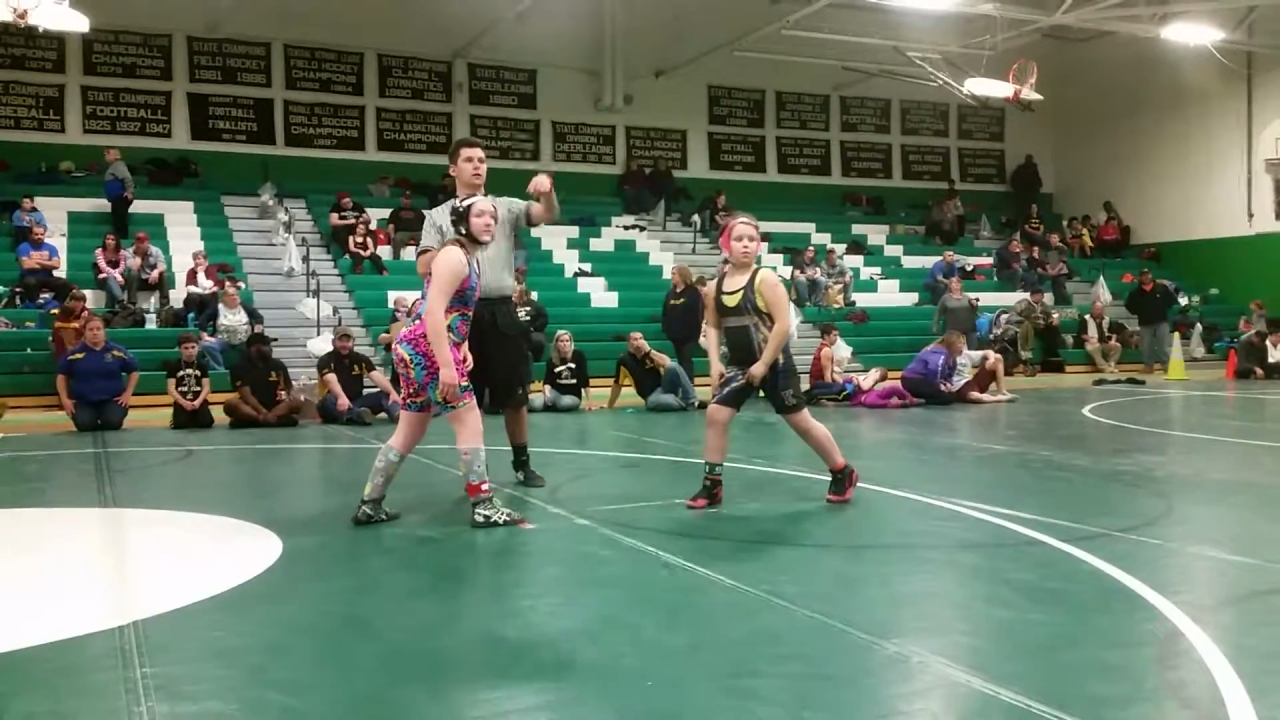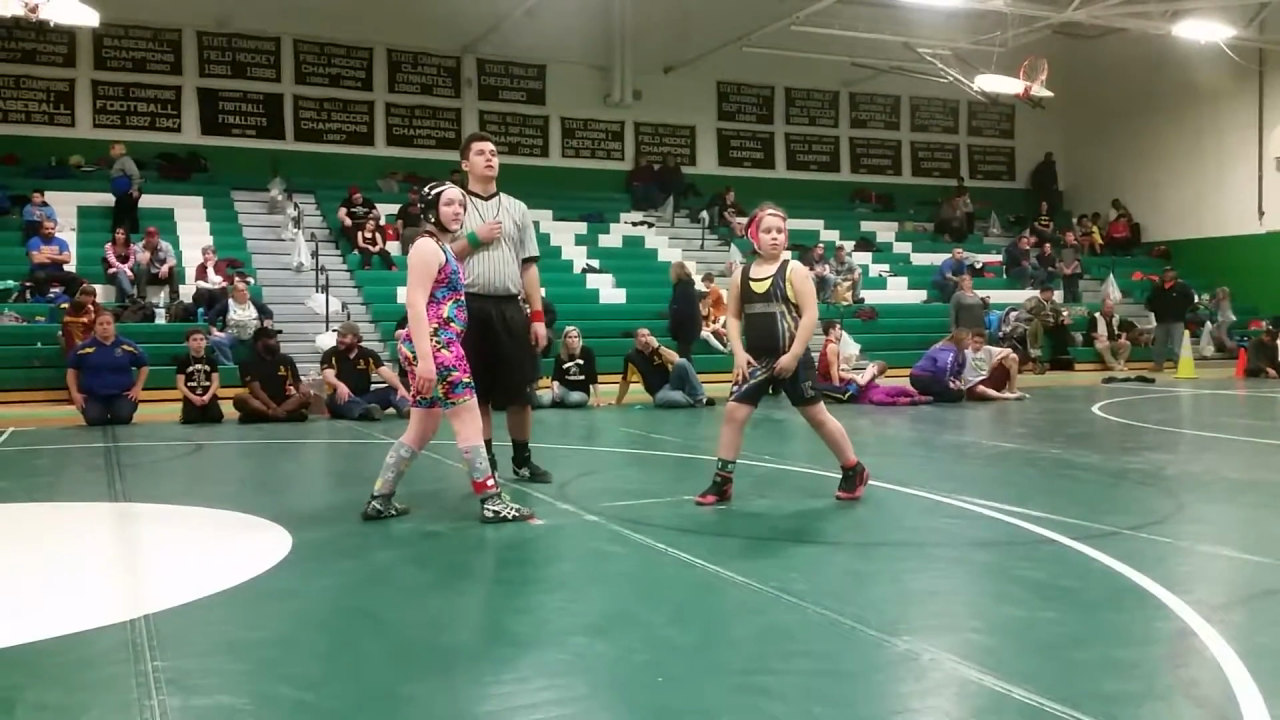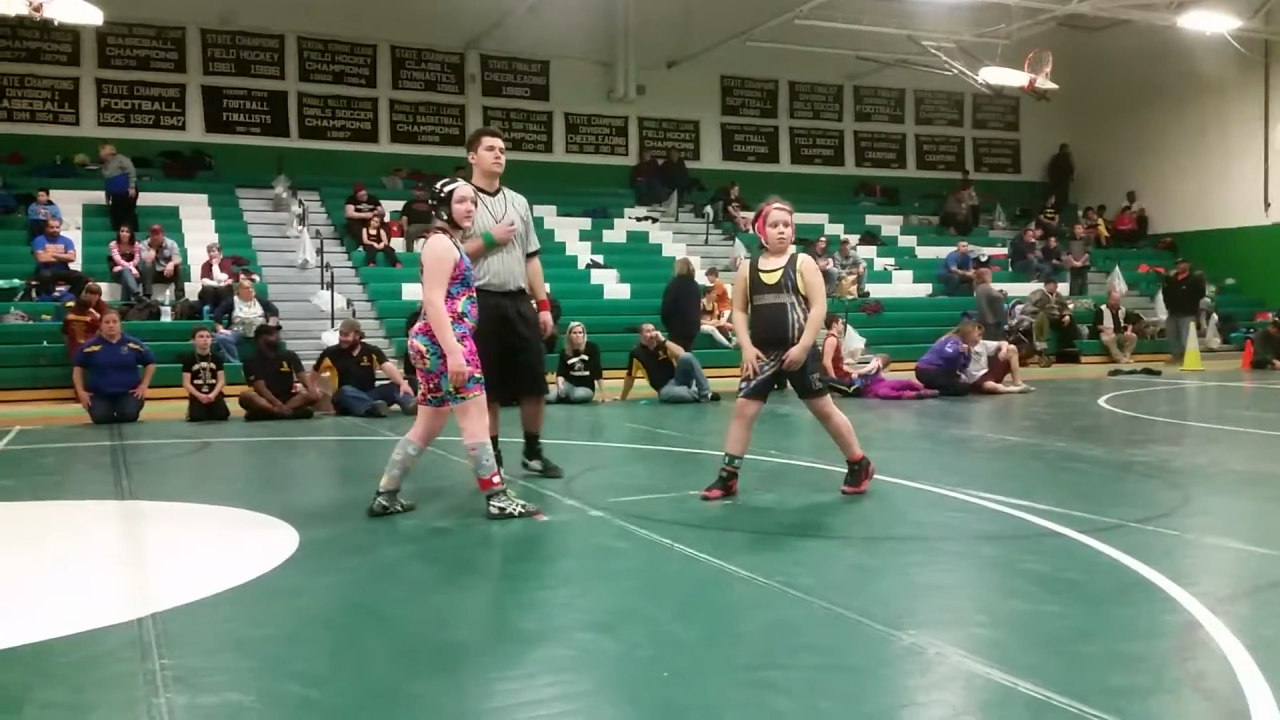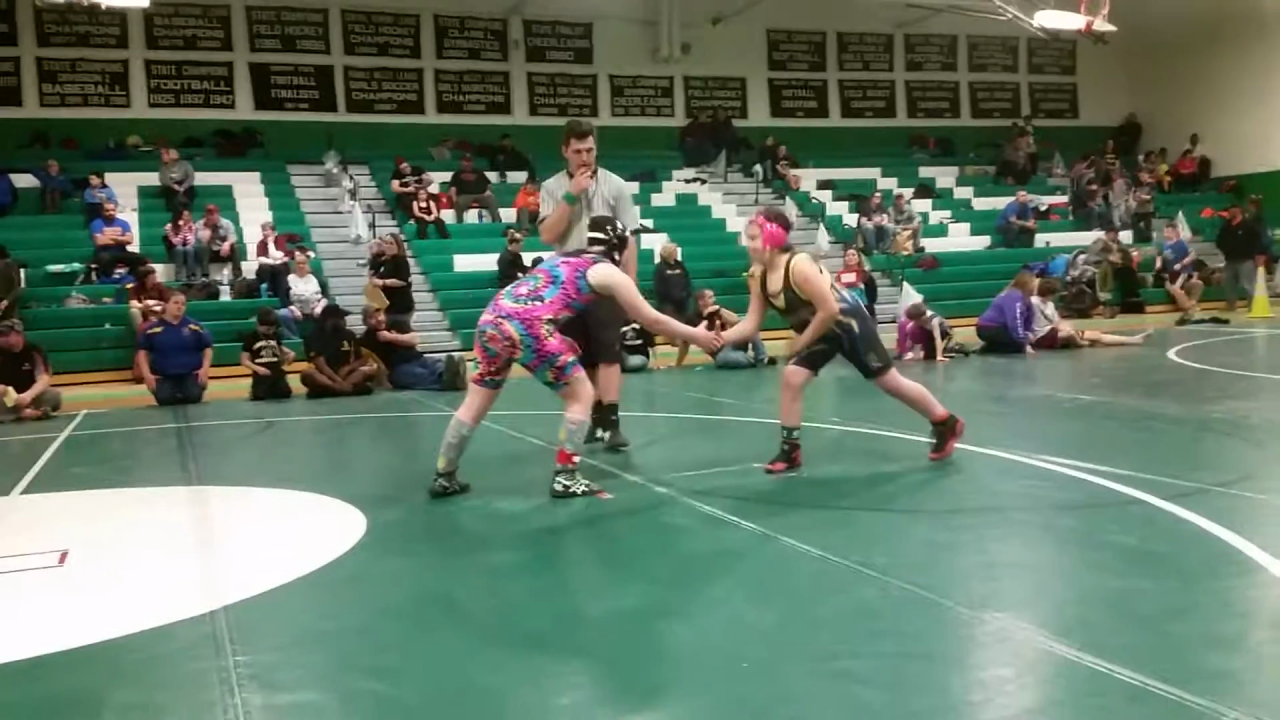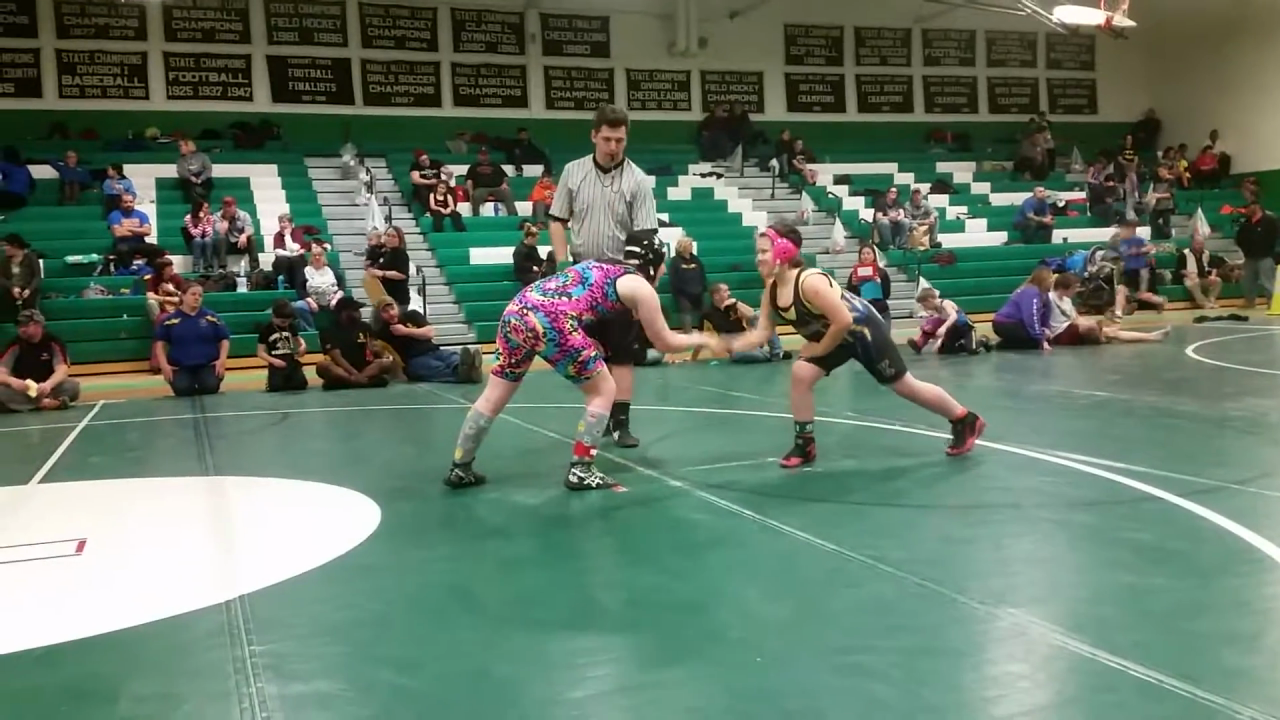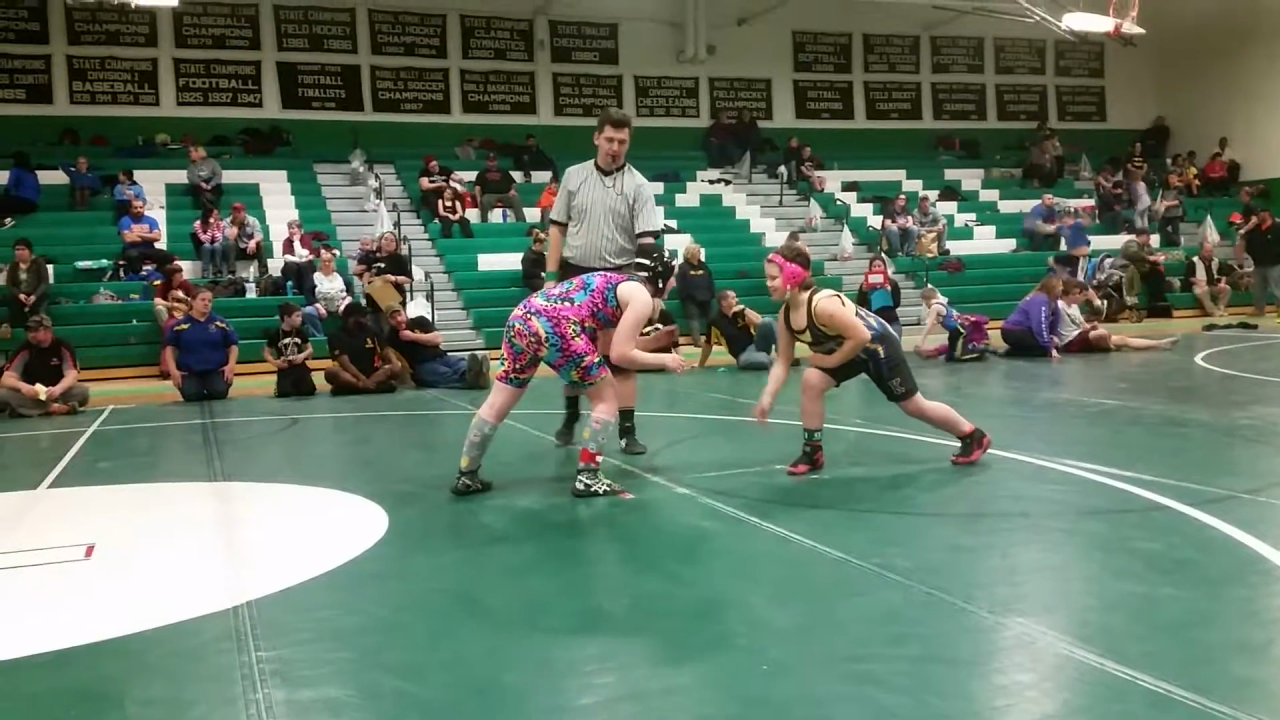
dt=0.5s
person 1, frame 1
left shoulder: (507, 207)
right shoulder: (439, 215)
left elbow: (549, 217)
right elbow: (424, 267)
left wrist: (547, 193)
left hip: (501, 310)
left knee: (515, 394)
left ankle: (522, 463)
person 1, frame 2
left shoulder: (517, 209)
left elbow: (529, 266)
left wrist: (537, 316)
right wrist: (473, 239)
left hip: (510, 309)
right hip: (469, 308)
left knee: (520, 391)
right knee: (477, 393)
left ankle: (522, 459)
right ankle: (486, 462)
person 1, frame 3
left shoulder: (519, 203)
left wrist: (544, 305)
right wrist: (490, 239)
left hip: (518, 303)
right hip: (481, 304)
left knee: (534, 383)
right knee: (485, 389)
left ankle: (533, 452)
right ankle: (492, 458)
person 1, frame 4
left shoulder: (615, 185)
right shoulder: (552, 188)
left elbow: (628, 239)
right elbow: (547, 236)
left wrist: (629, 284)
right wrist: (571, 197)
left knee: (608, 350)
right knee: (584, 356)
left ankle: (612, 423)
right ankle: (598, 420)
person 1, frame 5
left shoulder: (638, 180)
right shoulder: (573, 172)
left elbow: (645, 236)
right elbow: (557, 223)
right wrist: (562, 267)
left knee: (621, 351)
left ankle: (621, 423)
right ankle: (604, 414)
person 1, frame 6
left shoulder: (638, 185)
right shoulder: (573, 176)
left elbow: (647, 240)
right elbow: (557, 229)
right wrist: (551, 275)
right hip: (576, 275)
left ankle: (627, 430)
right ankle: (571, 415)
person 2, frame 1
left shoulder: (468, 257)
right shoulder: (453, 256)
right elbow: (433, 312)
left wrist: (463, 349)
right wrist: (447, 363)
left hip: (416, 350)
right hip: (428, 351)
left knee: (408, 434)
right knee: (469, 424)
left ankle: (369, 504)
right ankle: (484, 506)
person 2, frame 2
left shoulder: (442, 248)
right shoulder: (427, 247)
right elbow: (416, 305)
right wrist: (425, 358)
left hip: (441, 346)
right hip: (435, 346)
left knee: (420, 431)
right knee: (469, 422)
left ankle: (380, 500)
right ankle: (491, 501)
person 2, frame 3
left shoulder: (452, 244)
right shoulder: (441, 242)
right elbow: (434, 301)
right wrist: (454, 352)
left hip: (433, 343)
right hip: (443, 341)
left knee: (427, 426)
right knee: (475, 419)
left ankle: (385, 496)
right ankle: (498, 498)
person 2, frame 4
left shoulder: (566, 259)
right shoulder: (609, 273)
right elbow: (651, 319)
left wrist: (557, 340)
right wrist: (696, 336)
left hip: (494, 319)
right hip: (527, 328)
left knee: (475, 403)
right knee: (581, 395)
left ankle: (443, 477)
right ankle: (565, 477)
person 2, frame 5
left shoulder: (599, 267)
right shoulder: (640, 287)
right elbow: (666, 343)
left wrist: (585, 342)
right wrist: (701, 339)
left hip: (517, 311)
right hip: (550, 322)
left knee: (494, 395)
right knee: (603, 390)
left ankle: (460, 468)
right ankle: (580, 470)
person 2, frame 6
left shoulder: (615, 282)
right shoulder: (641, 297)
left elbow: (608, 346)
right elbow: (621, 355)
right wrist: (663, 360)
left hip: (523, 317)
right hip: (554, 327)
left knee: (497, 403)
right knee: (607, 396)
left ankle: (466, 475)
right ankle: (587, 477)
person 3, frame 1
left shoulder: (765, 279)
right shoulder: (717, 285)
left elbow: (783, 324)
right elbow: (712, 326)
left wrist: (764, 363)
right wrist: (714, 362)
left hip: (774, 364)
right hip: (737, 364)
left knee: (800, 421)
right knee: (715, 415)
left ankle: (843, 472)
right ankle: (712, 486)
person 3, frame 2
left shoulder: (794, 270)
right shoulder: (741, 275)
left elbow: (810, 315)
right elbow: (733, 317)
left wrist: (793, 354)
right wrist: (739, 352)
left hip: (791, 358)
right hip: (756, 359)
left knee: (817, 415)
right knee: (733, 413)
left ankle: (854, 470)
right ankle: (722, 482)
person 3, frame 3
left shoulder: (803, 263)
right shoulder: (748, 269)
left elbow: (819, 307)
right elbow: (738, 311)
left wrist: (803, 346)
right wrist: (746, 347)
left hip: (797, 351)
right hip: (762, 353)
left knee: (823, 408)
right knee: (743, 409)
left ankle: (860, 465)
right ankle: (727, 478)
person 3, frame 4
left shoulder: (800, 266)
right shoulder: (761, 279)
left elbow: (829, 308)
right elbow: (750, 325)
left wrist: (805, 340)
right wrist: (720, 338)
left hip: (849, 324)
right hip: (818, 332)
left knee: (890, 381)
right knee: (792, 378)
left ankle: (946, 424)
right ankle: (789, 450)
person 3, frame 5
left shoulder: (810, 282)
right shoulder: (771, 291)
left elbow: (843, 321)
right elbow: (761, 333)
left wrist: (821, 348)
right wrist: (734, 344)
left hip: (864, 331)
right hip: (837, 335)
left knee: (905, 386)
right knee: (801, 374)
left ankle: (966, 421)
right ankle: (804, 445)
person 3, frame 6
left shoulder: (823, 304)
right shoulder: (786, 314)
left elbow: (861, 337)
right elbow: (783, 361)
left wrist: (833, 360)
right wrist: (767, 398)
left hip: (877, 345)
right hip: (845, 351)
left knee: (913, 405)
right knee: (812, 381)
left ankle: (973, 436)
right ankle: (812, 452)
